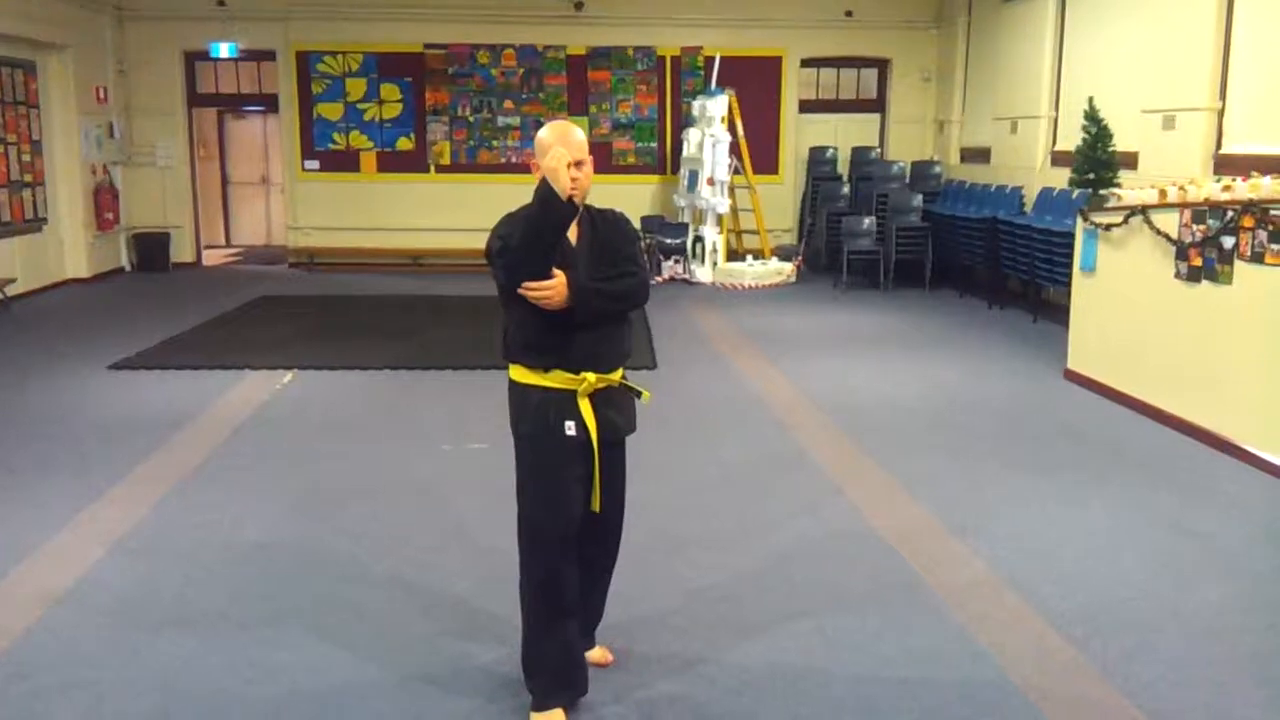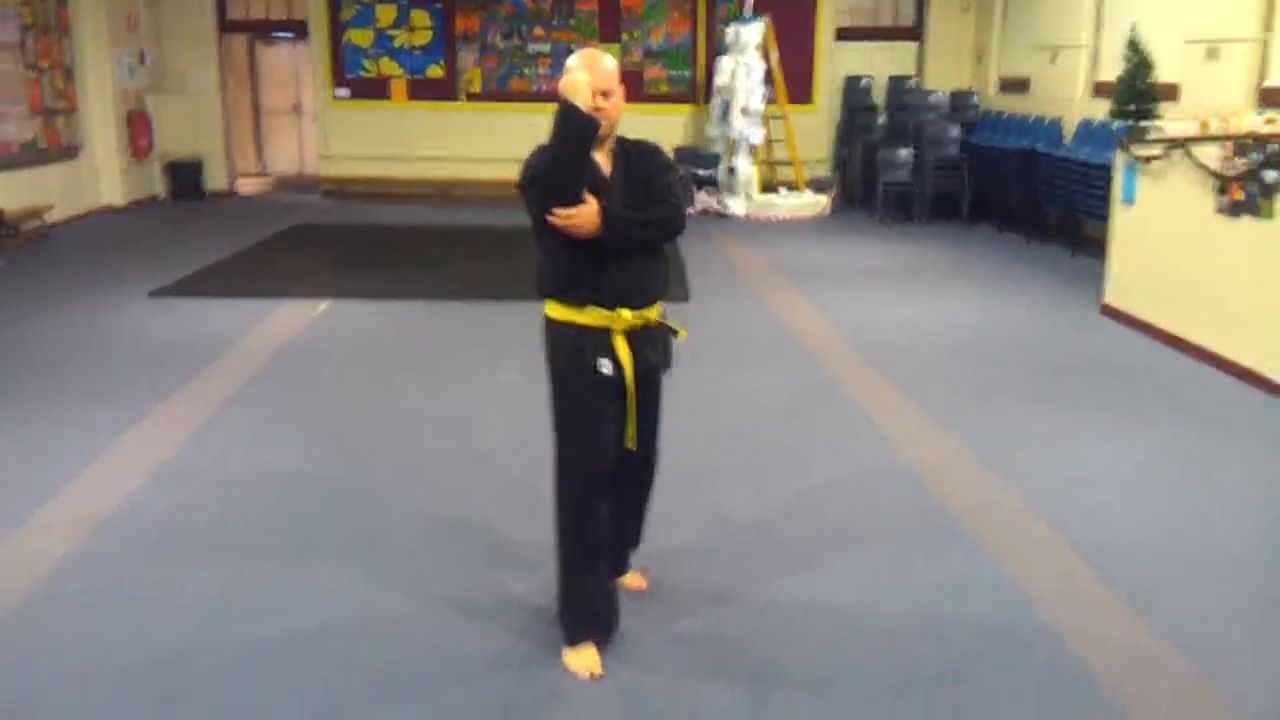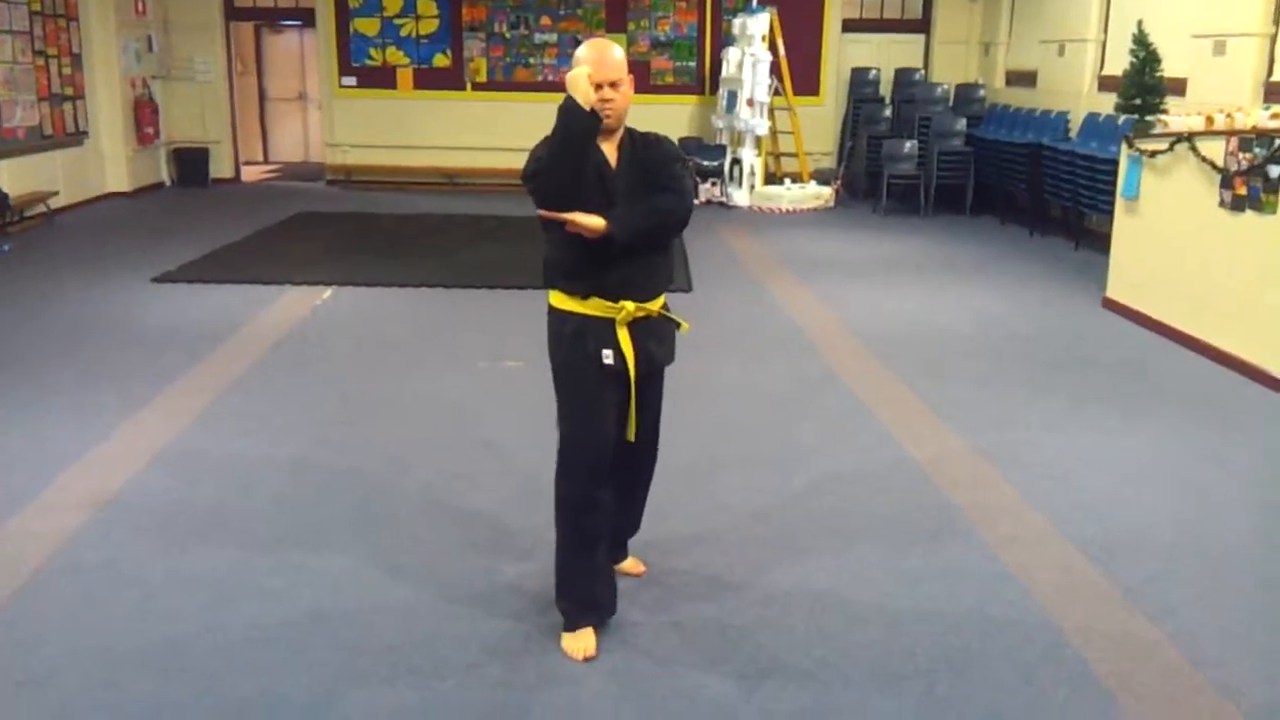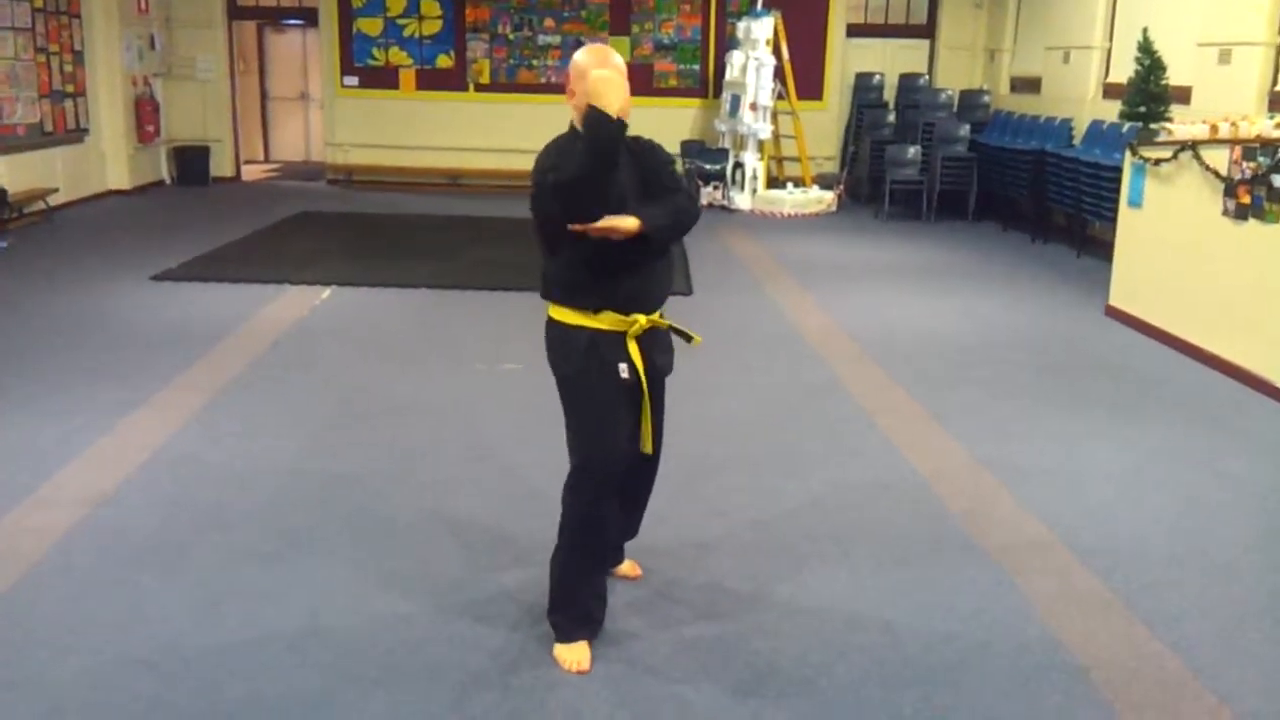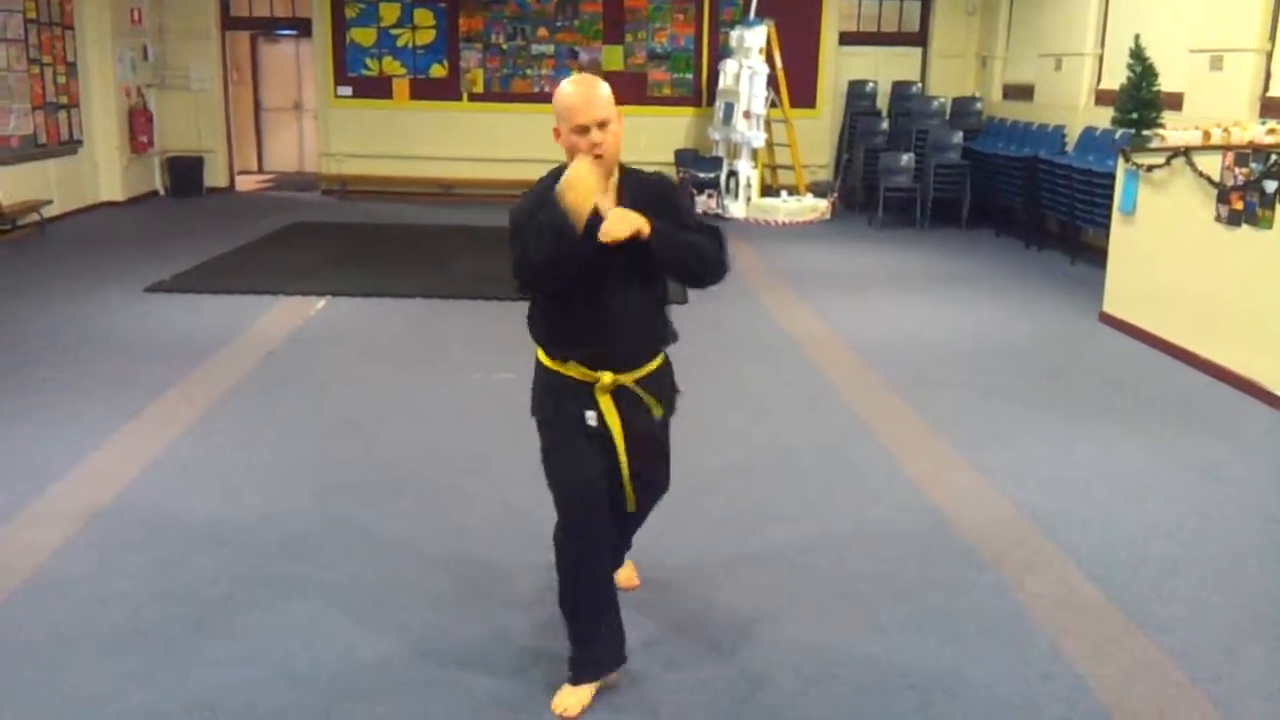
dt=1s
person 1, frame 1
left shoulder: (613, 228)
right shoulder: (515, 230)
left elbow: (636, 287)
right elbow: (526, 266)
left wrist: (575, 294)
right wrist: (552, 195)
left hip: (605, 399)
right hip: (543, 402)
left knee: (599, 528)
right knee: (548, 536)
left ankle: (579, 634)
person 1, frame 2
left shoulder: (648, 160)
right shoulder: (547, 163)
left elbow: (671, 218)
right elbow: (558, 196)
left wrist: (606, 222)
right wrist: (572, 113)
left hip: (641, 335)
right hip: (580, 338)
left knee: (633, 461)
right knee: (583, 472)
left ankle: (613, 560)
right ankle: (583, 624)
person 1, frame 3
left shoulder: (658, 153)
right shoulder: (557, 151)
left elbow: (676, 210)
right elbow: (552, 190)
left wrist: (609, 226)
right wrist: (576, 111)
left hip: (644, 325)
right hip: (581, 327)
left knee: (635, 447)
right knee: (585, 456)
left ankle: (611, 545)
right ankle: (581, 607)
person 1, frame 4
left shoulder: (647, 155)
right shoulder: (560, 159)
left elbow: (684, 207)
right elbow: (585, 196)
left wrist: (638, 224)
right wrist: (603, 122)
left hip: (644, 333)
right hip: (585, 338)
left knee: (640, 454)
right knee: (598, 464)
left ankle: (608, 549)
right ankle: (572, 618)
person 1, frame 5
left shoulder: (656, 192)
right shoulder: (541, 203)
left elbow: (711, 263)
right elbow: (533, 278)
left wrist: (648, 229)
right wrist: (576, 221)
left hip: (642, 380)
right hip: (569, 386)
left knee: (640, 487)
right knee: (581, 510)
left ankle: (607, 555)
right ankle: (593, 659)
